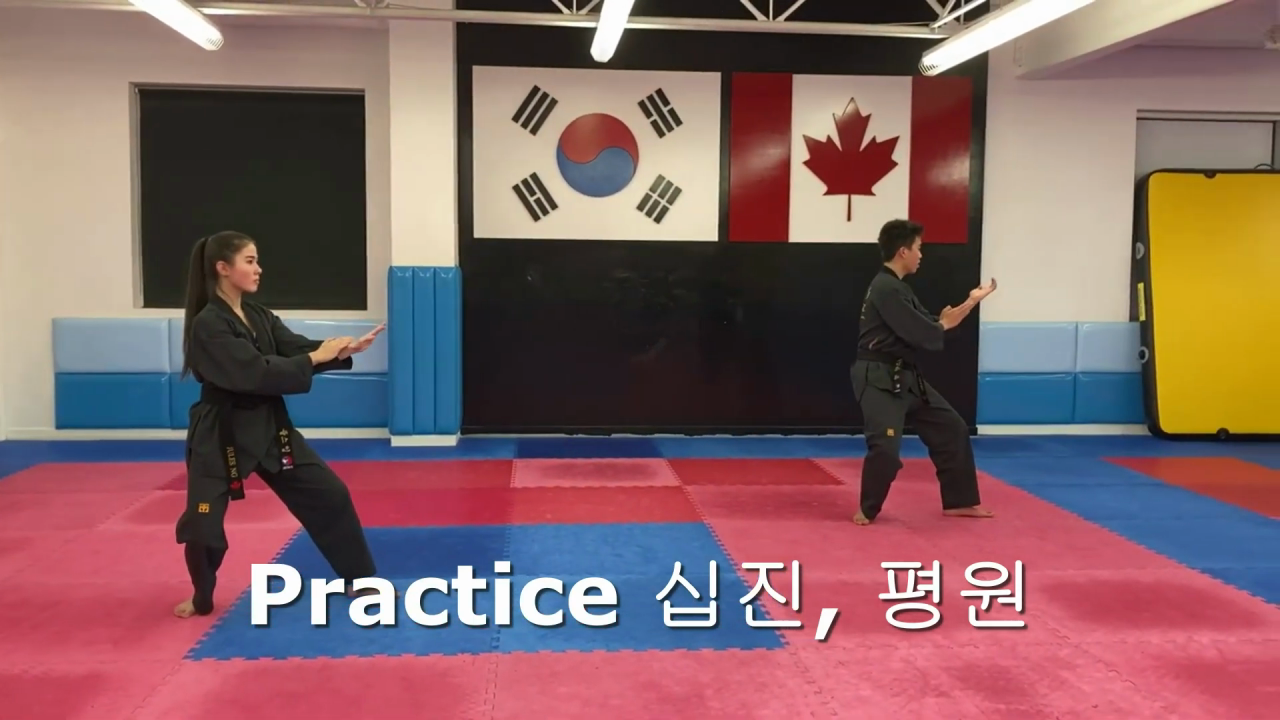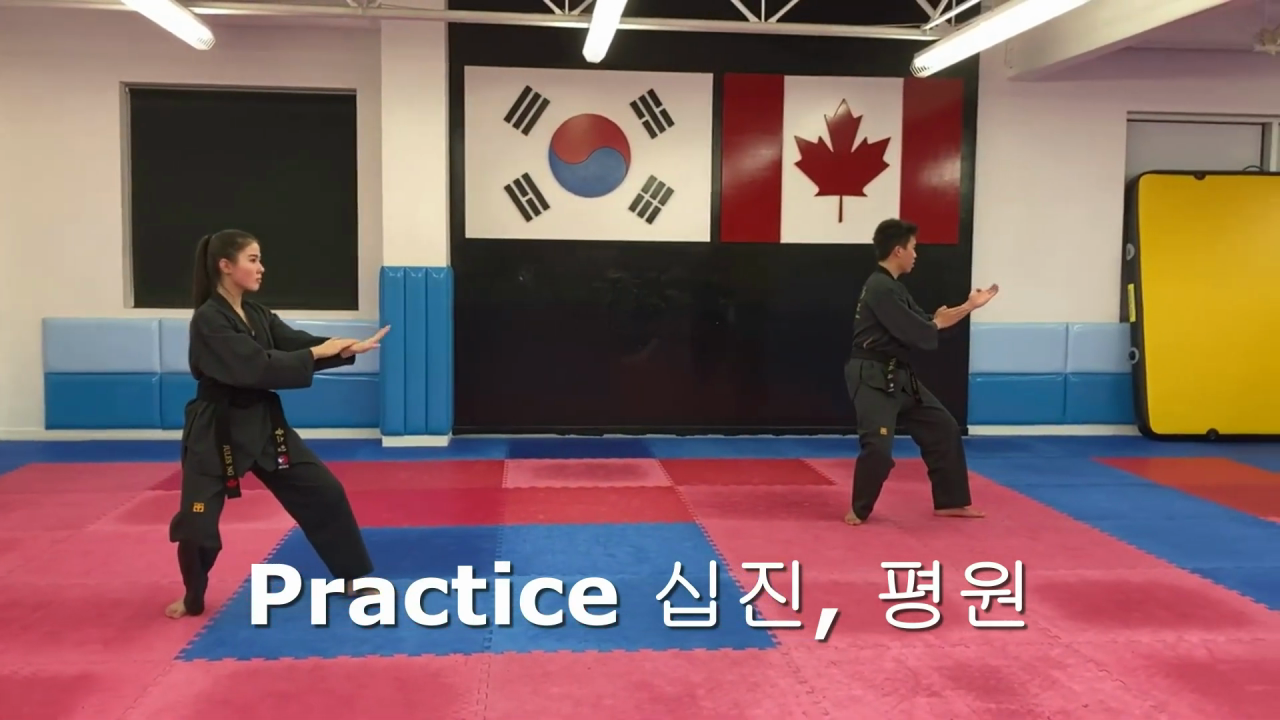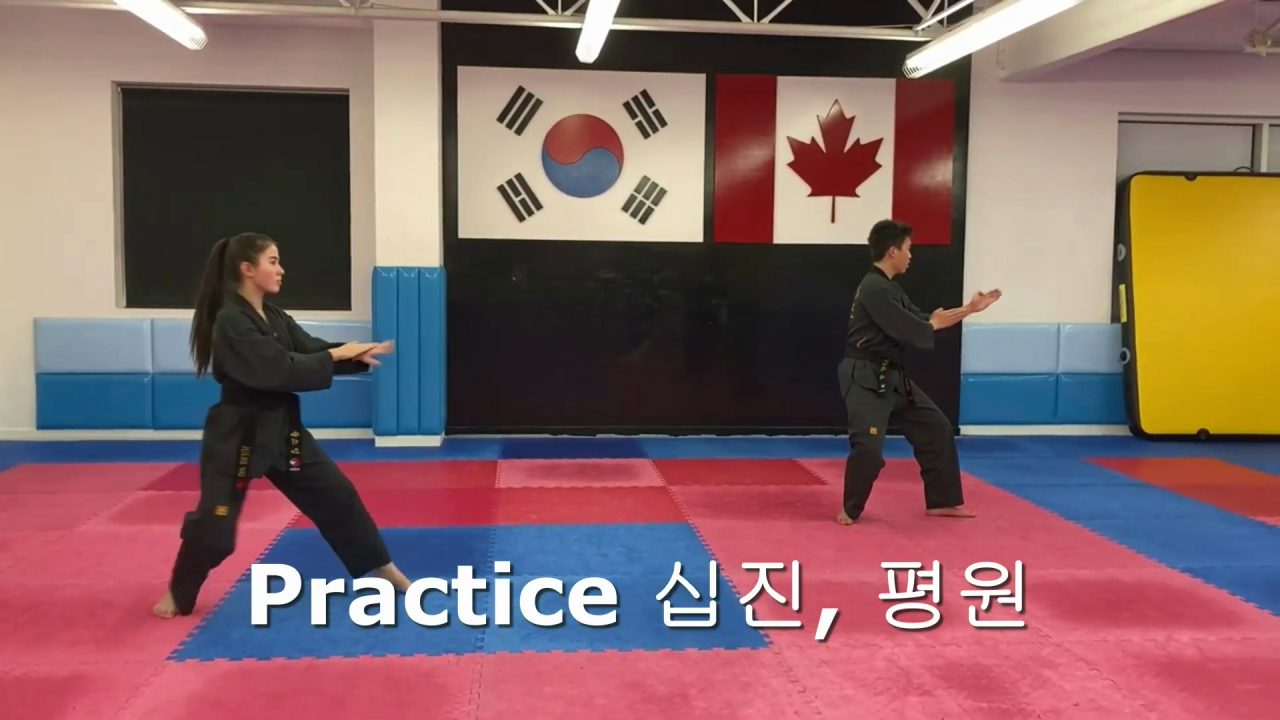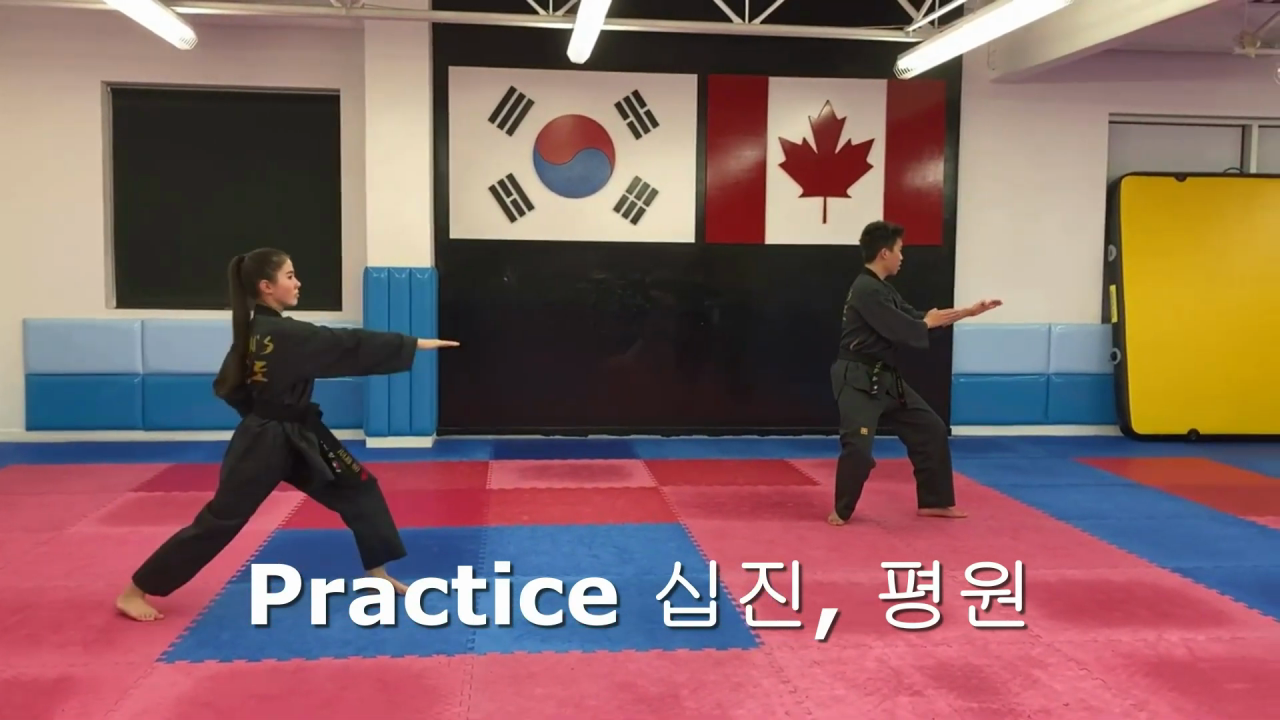
dt=0.3s
person 1, frame 1
left shoulder: (259, 317)
right shoulder: (208, 325)
left elbow: (296, 350)
right elbow: (255, 373)
left wrist: (344, 350)
right wrist: (315, 358)
left hip: (269, 425)
right hip: (222, 432)
left knee: (328, 493)
right knee: (203, 523)
left ankle: (357, 579)
right ankle: (202, 596)
person 1, frame 2
left shoulder: (258, 314)
right shoulder: (209, 320)
left elbow: (296, 344)
right elbow: (256, 367)
left wrist: (347, 349)
right wrist: (317, 353)
left hip: (263, 422)
right hip: (217, 429)
left knee: (324, 492)
right knee: (198, 521)
left ankle: (351, 579)
right ankle: (192, 598)
person 1, frame 3
left shoulder: (274, 317)
right shoulder: (232, 322)
left elbow: (310, 352)
right elbow: (277, 370)
left wrist: (354, 356)
right wrist: (335, 356)
left hip: (281, 426)
right hip: (238, 431)
left knee: (335, 493)
right knee: (214, 522)
left ankle: (379, 569)
right ankle: (180, 596)
person 1, frame 4
left shoulder: (257, 332)
right shoulder: (285, 334)
left elbow: (229, 387)
right elbow: (351, 346)
left wrist: (269, 407)
right wrist: (416, 344)
left hip: (296, 437)
right hip: (267, 443)
left knee: (360, 489)
right knee: (219, 522)
left ankle: (377, 574)
right ankle: (136, 592)
person 2, frame 1
left shoulder: (897, 287)
right shoulder: (886, 290)
left elbow: (927, 326)
right elbow: (923, 334)
left wrist: (972, 301)
right wrist: (945, 324)
left hip: (905, 377)
right hip: (879, 379)
left knee: (951, 430)
right knee: (885, 447)
left ankle: (959, 502)
right ankle: (867, 509)
person 2, frame 2
left shoulder: (892, 287)
right shoulder: (880, 289)
left elbow: (922, 323)
right elbow: (916, 333)
left wrist: (971, 305)
right wrist: (938, 323)
left hip: (898, 376)
right hip: (873, 377)
left knee: (943, 430)
right knee: (878, 446)
left ankle: (950, 502)
right ankle: (859, 509)
person 2, frame 3
left shoulder: (888, 288)
right shoulder: (874, 289)
left elbow: (919, 321)
right elbow: (912, 332)
left wrist: (971, 308)
right wrist: (934, 324)
left hip: (891, 376)
right hip: (866, 377)
left knee: (936, 430)
right knee: (868, 445)
left ankle: (942, 501)
right ankle: (851, 509)
person 2, frame 4
left shoulder: (881, 288)
right shoulder: (867, 290)
left elbow: (913, 318)
right elbow: (905, 330)
left wrist: (969, 311)
right wrist: (928, 323)
left hip: (883, 377)
right hip: (857, 378)
left knee: (930, 430)
right knee: (858, 446)
left ankle: (933, 502)
right ankle: (842, 510)
